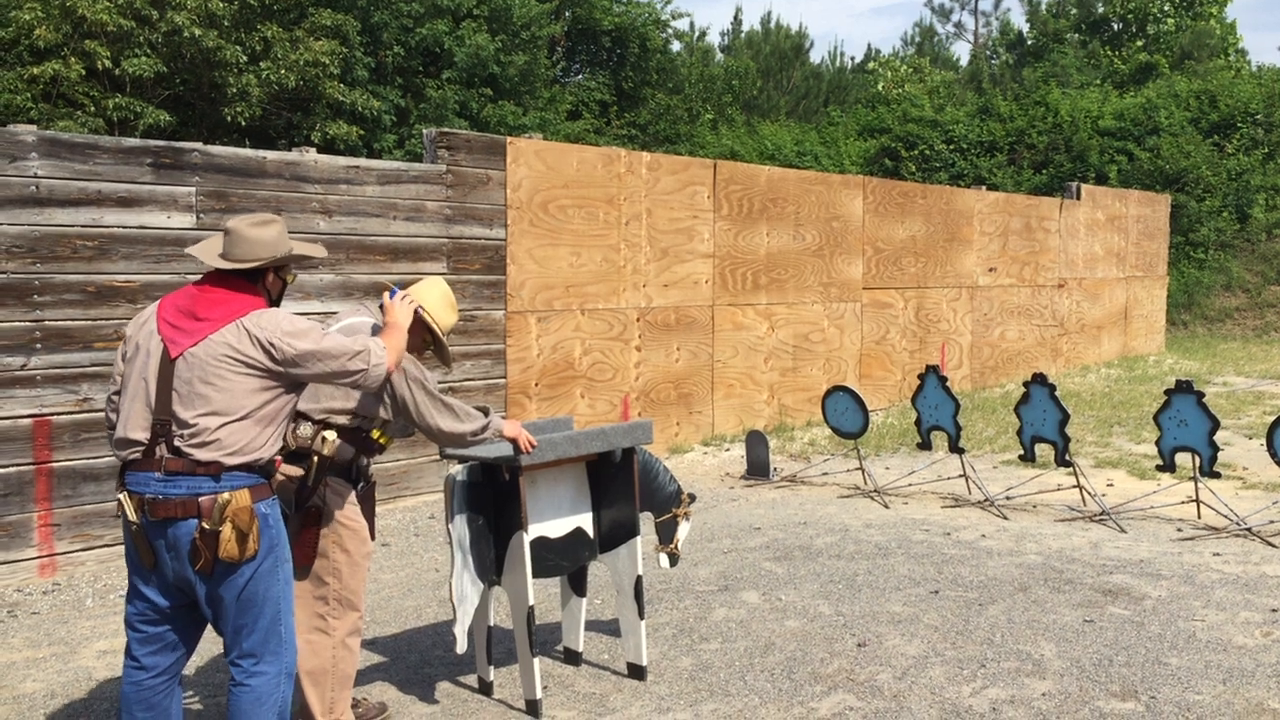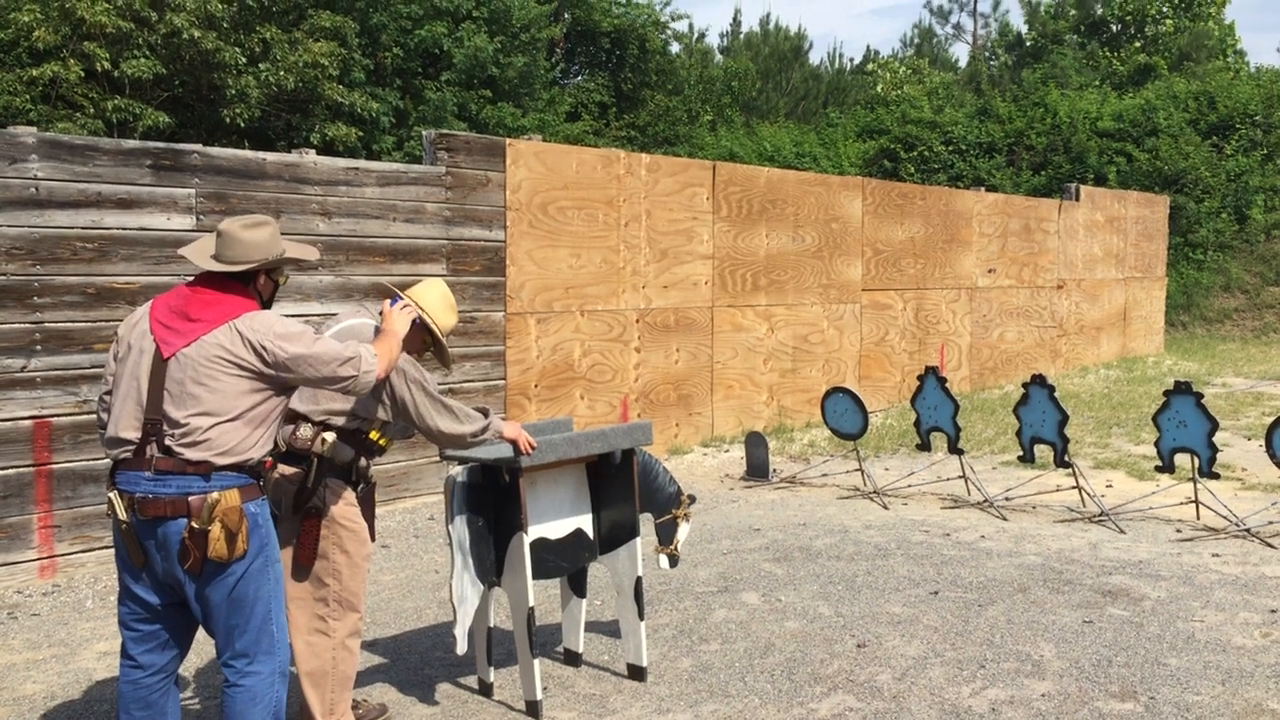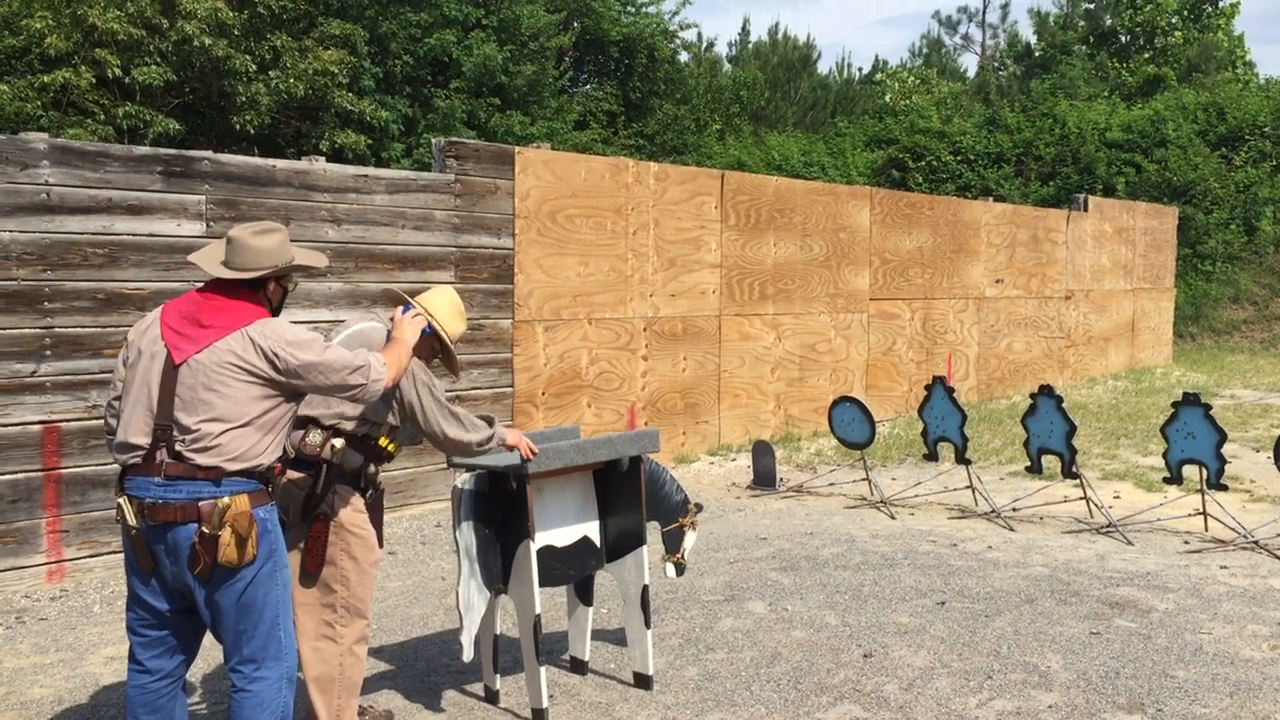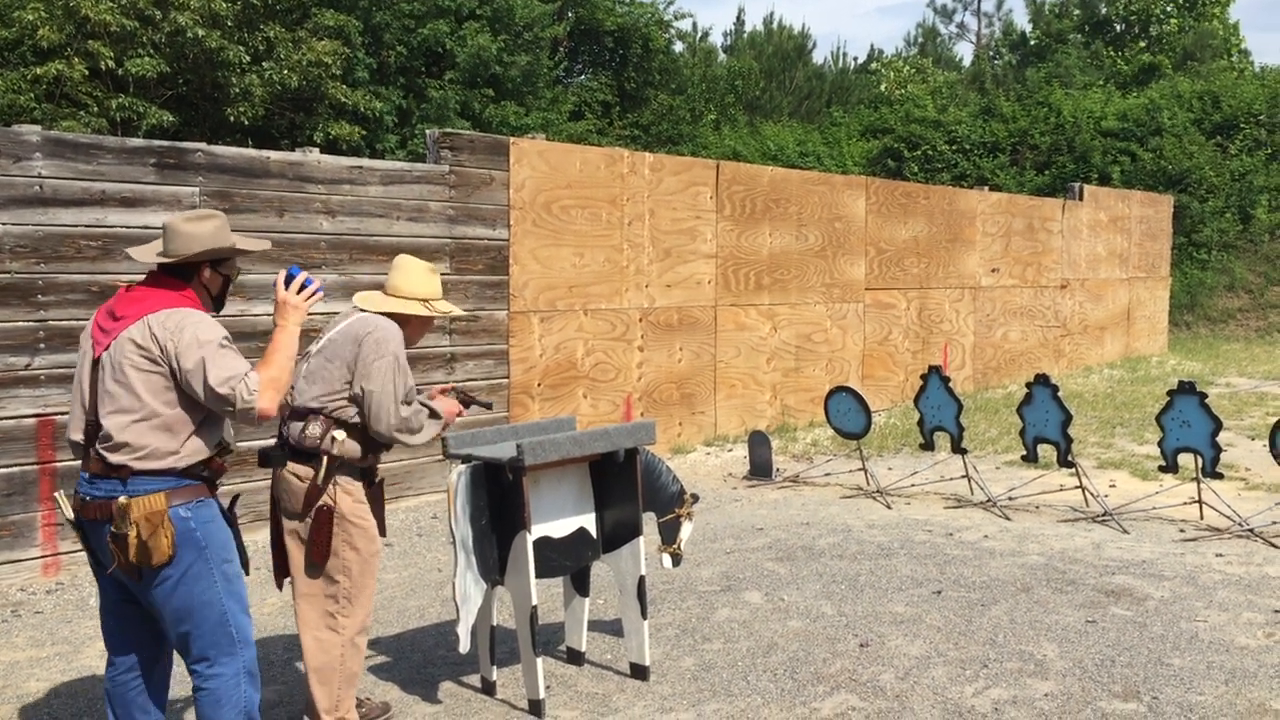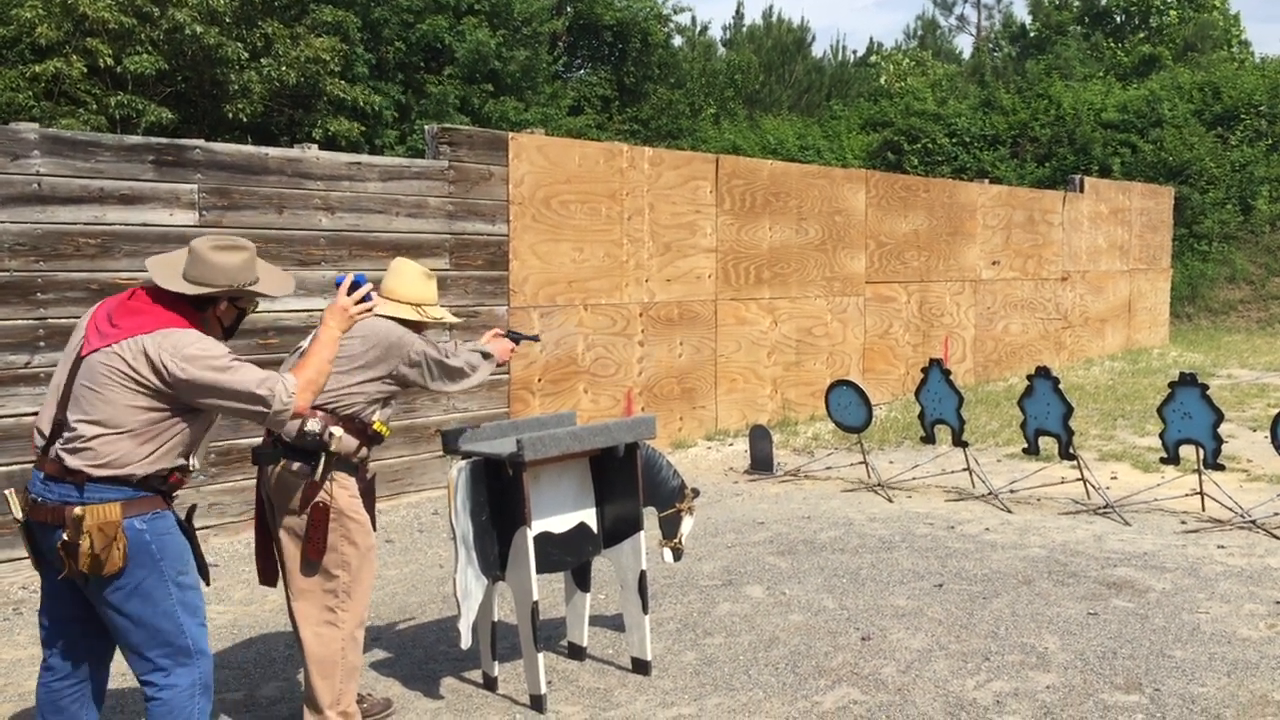
dt=1s
person 1, frame 1
left shoulder: (148, 320)
right shoulder: (270, 331)
left elbow: (114, 414)
right elbow: (376, 363)
right wrist: (396, 324)
left hip: (145, 507)
right hip: (225, 509)
left knee: (151, 656)
right knee: (262, 660)
person 1, frame 2
left shoulder: (141, 319)
right shoulder: (261, 332)
left elbow: (106, 412)
right elbow: (366, 369)
right wrist: (393, 331)
left hip: (135, 503)
right hip: (214, 507)
left knee: (147, 656)
right knee: (256, 660)
person 1, frame 3
left shoulder: (150, 325)
right shoulder: (270, 339)
left elbow: (114, 418)
right elbow: (375, 377)
right wrist: (403, 339)
left hip: (143, 509)
right hip: (222, 513)
left knee: (154, 661)
right knee: (263, 665)
person 1, frame 4
left shoulder: (114, 316)
right shoulder: (181, 324)
left elbow: (103, 414)
right elbow: (260, 400)
right wrist: (288, 324)
left hip: (106, 505)
right hip: (164, 510)
left knee: (132, 657)
right knee: (226, 660)
person 1, frame 5
left shoulder: (114, 310)
right shoulder: (177, 348)
left elbow: (70, 406)
right elbow: (291, 400)
right wrist: (332, 328)
left hip: (56, 505)
right hip: (116, 518)
left knee: (71, 661)
right knee: (181, 667)
person 2, frame 1
left shoulder: (355, 325)
left elbow: (405, 410)
right elbow: (437, 416)
right wrist: (499, 426)
left hip: (307, 471)
right hip: (323, 478)
left knee: (322, 600)
right knee: (336, 605)
person 2, frame 2
left shoulder: (355, 324)
right elbow: (439, 418)
right wrist: (498, 427)
left hip: (300, 472)
right hip: (322, 480)
left knee: (318, 603)
right knee: (336, 608)
person 2, frame 3
left shoulder: (364, 328)
right elbow: (431, 418)
left wrist: (466, 430)
right wrist: (499, 434)
left hip: (312, 477)
right hip: (335, 484)
left knee: (330, 608)
right knee: (344, 612)
person 2, frame 4
left shoulder: (360, 325)
right shoulder: (382, 336)
right elbow: (390, 422)
left wrist: (423, 402)
right wrist: (436, 413)
left hip: (303, 471)
right hip: (328, 480)
left knee: (323, 600)
right knee: (342, 604)
person 2, frame 5
left shoulder: (357, 323)
right shoulder: (391, 338)
left elbow: (427, 357)
right elbow: (446, 369)
left wrist: (476, 346)
right wrist: (489, 355)
left hip: (289, 465)
right hip: (321, 475)
left knee: (317, 595)
right knee: (339, 599)
